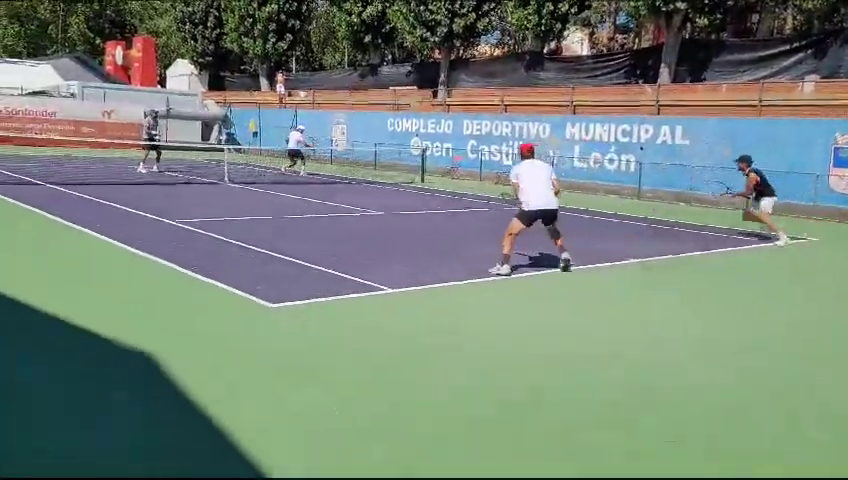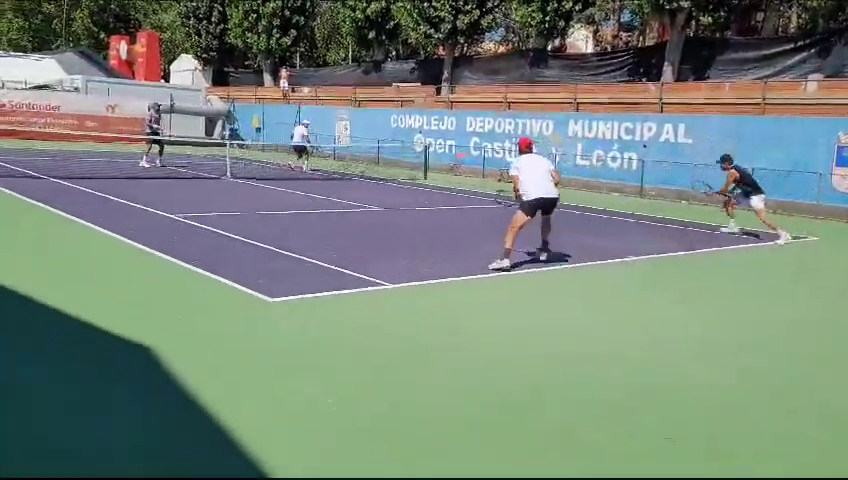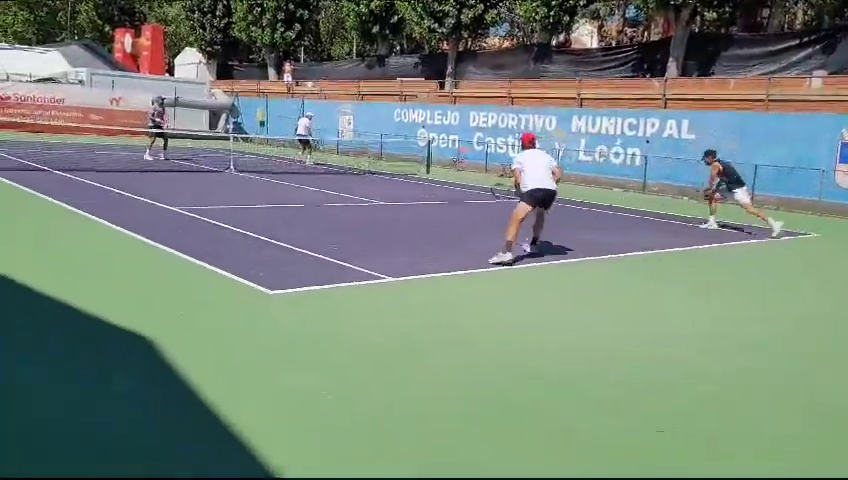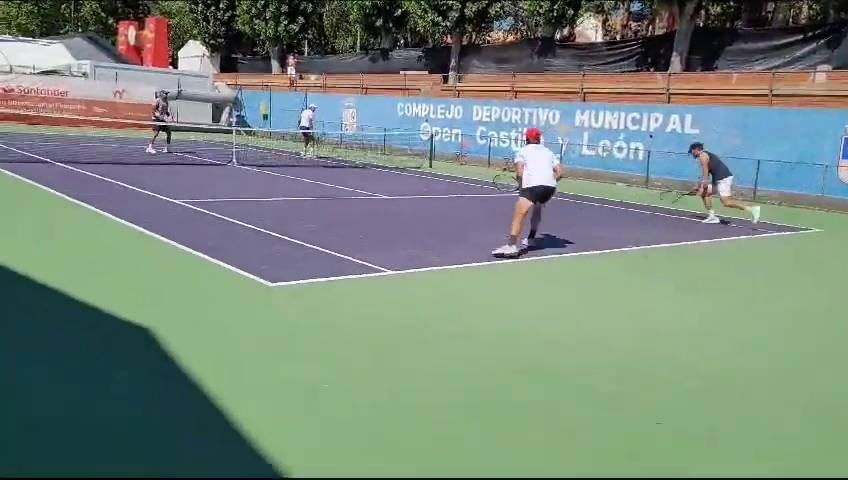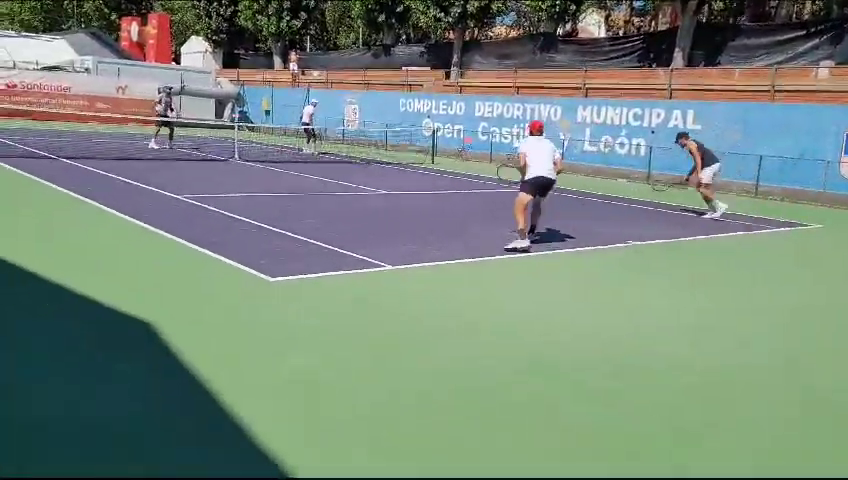
dt=0.1s
person 1, frame 1
left shoulder: (516, 169)
right shoulder: (546, 166)
left elbow: (518, 193)
right elbow: (557, 188)
left wrist: (523, 203)
left hip: (531, 207)
right hip: (552, 207)
left knee: (510, 234)
right knee: (553, 231)
left ankle: (503, 265)
right ankle: (564, 254)
person 1, frame 2
left shoulder: (516, 163)
right shoulder: (544, 159)
left elbow: (516, 186)
right elbow: (557, 179)
left wrist: (518, 197)
left hip: (532, 198)
right hip: (552, 197)
left knee: (513, 228)
right knee: (546, 219)
left ankle: (504, 260)
right ankle: (543, 250)
person 1, frame 3
left shoulder: (519, 157)
right shoulder: (546, 155)
left elbow: (518, 180)
right elbow: (559, 174)
left wrist: (519, 192)
left hip: (533, 190)
right hip: (551, 191)
left knee: (515, 221)
right knee: (540, 214)
left ankle: (506, 253)
right ankle: (533, 244)
person 1, frame 4
left shoulder: (522, 151)
right shoulder: (548, 152)
left elbow: (520, 173)
right elbow: (560, 172)
left wrist: (521, 186)
left hip: (533, 186)
right hip: (550, 187)
left knee: (518, 215)
right knee: (538, 208)
left ankle: (511, 246)
right ankle: (531, 239)
person 1, frame 5
left shoulder: (525, 142)
right shoulder: (550, 144)
left elbow: (522, 163)
right elbow: (560, 166)
left wrist: (525, 176)
left hip: (534, 177)
right hip: (550, 179)
left knee: (519, 208)
right knee: (537, 203)
left ankle: (522, 239)
right ankle: (531, 234)
